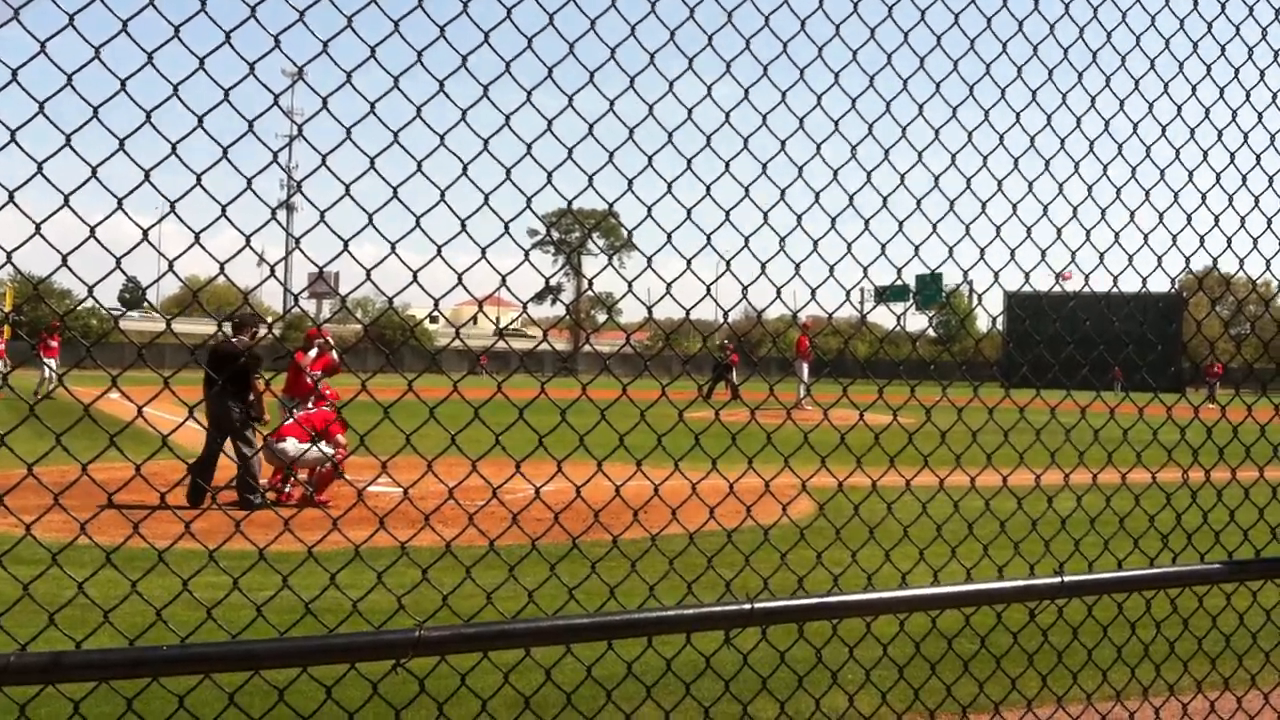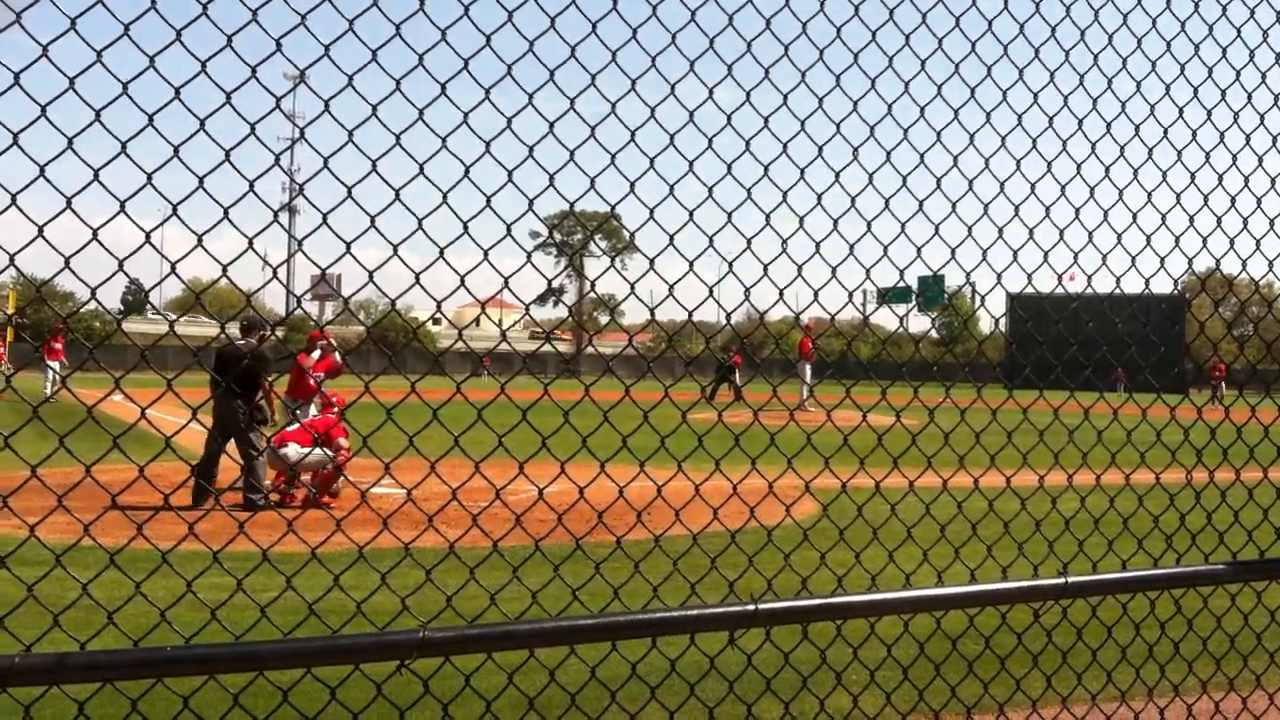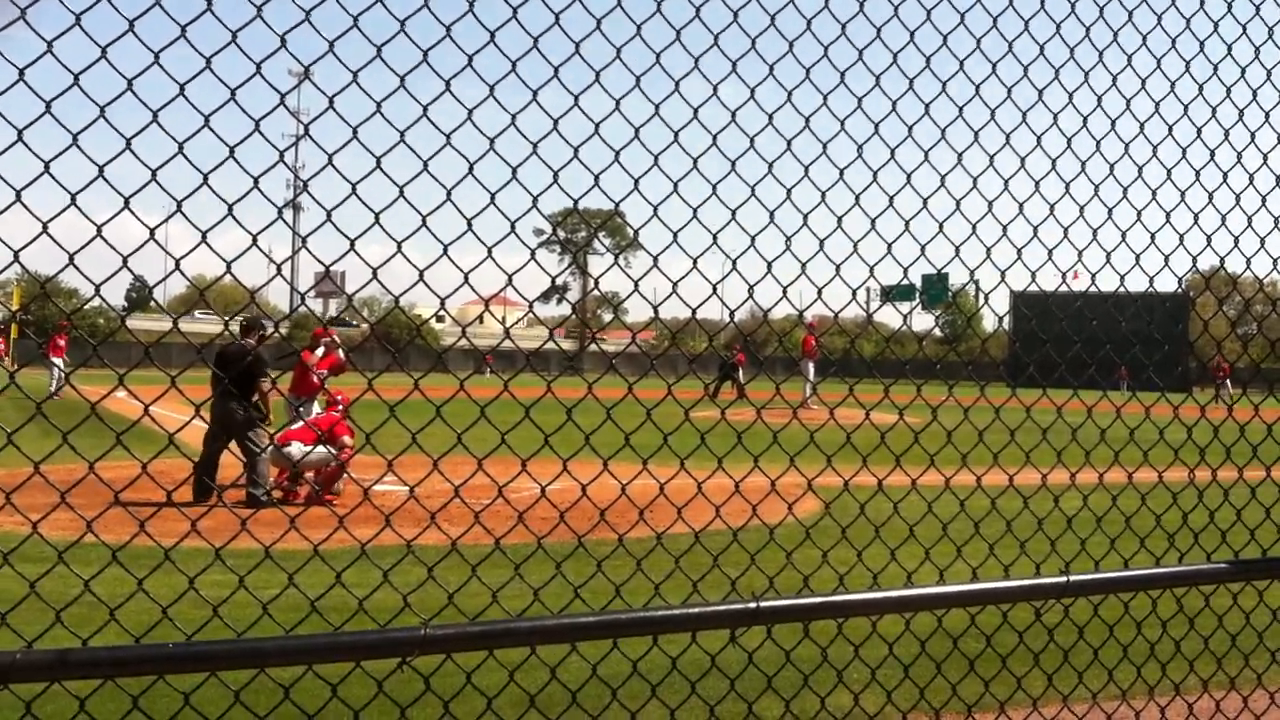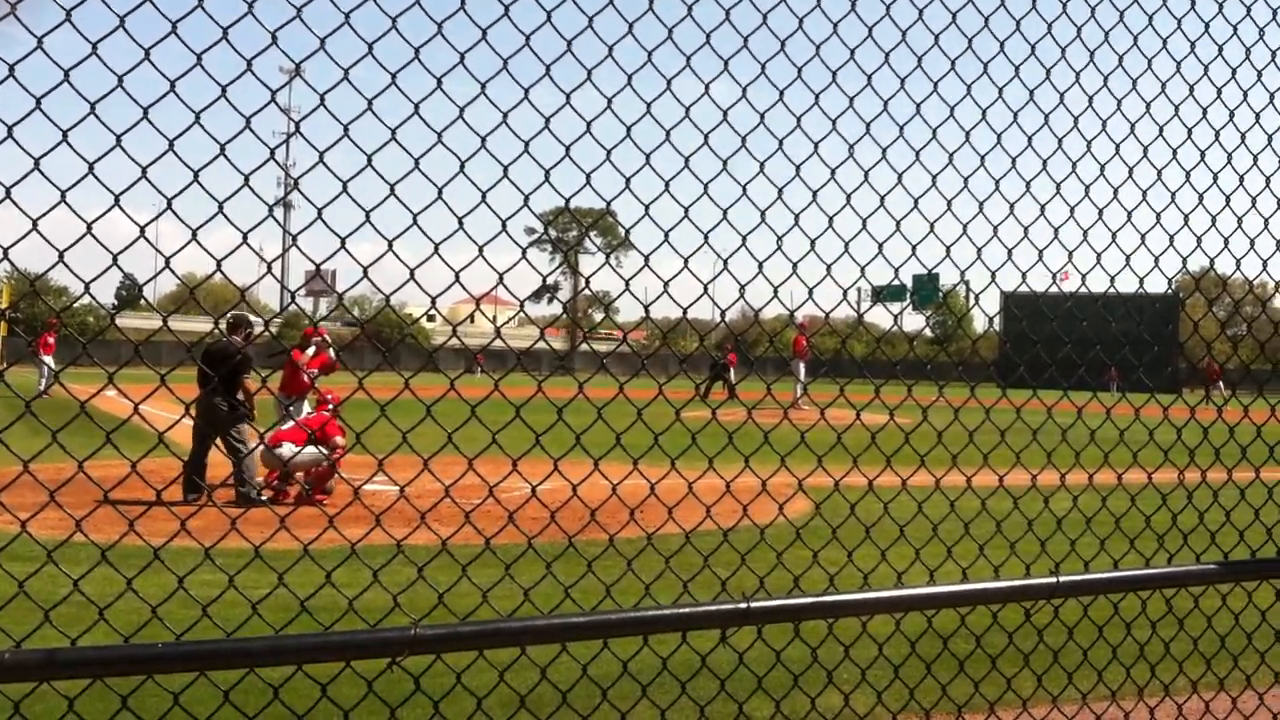
dt=0.2s
person 1, frame 1
left shoulder: (217, 348)
right shoulder: (250, 350)
left elbow: (206, 381)
right elbow: (256, 384)
left wrist: (209, 403)
right wrist: (262, 411)
left hip: (215, 404)
right hip: (237, 406)
left knee: (210, 451)
right knee: (248, 453)
left ankle: (196, 496)
right ankle: (250, 499)
person 1, frame 2
left shoulder: (223, 350)
right shoulder: (259, 353)
left elbow: (213, 382)
right elbow: (266, 386)
right wrist: (272, 412)
left hip: (222, 405)
right hip: (243, 408)
left knee: (212, 451)
right knee: (254, 454)
left ankle: (200, 496)
right ankle: (255, 499)
person 1, frame 3
left shoulder: (224, 350)
right shoulder: (255, 354)
left elbow: (214, 381)
right elbow: (262, 387)
right wrist: (268, 412)
left hip: (219, 405)
right hip: (241, 408)
left knee: (211, 450)
right knee: (258, 452)
left ankle: (201, 493)
right ankle: (257, 496)
person 1, frame 4
left shoulder: (210, 348)
right shoulder: (241, 351)
left elbow: (201, 378)
right elbow: (245, 384)
right wrist: (252, 408)
left hip: (204, 403)
right hip: (226, 405)
left knee: (199, 449)
right knee: (242, 450)
left ankle: (192, 493)
right ankle: (249, 495)
